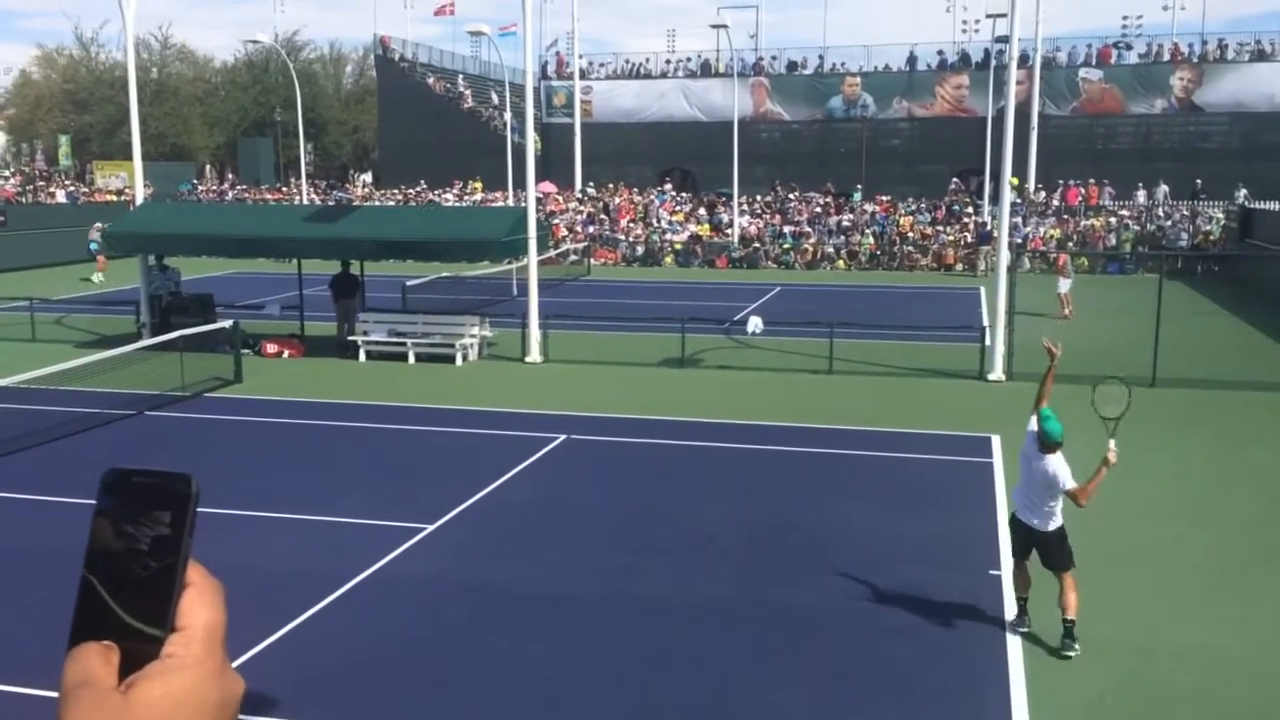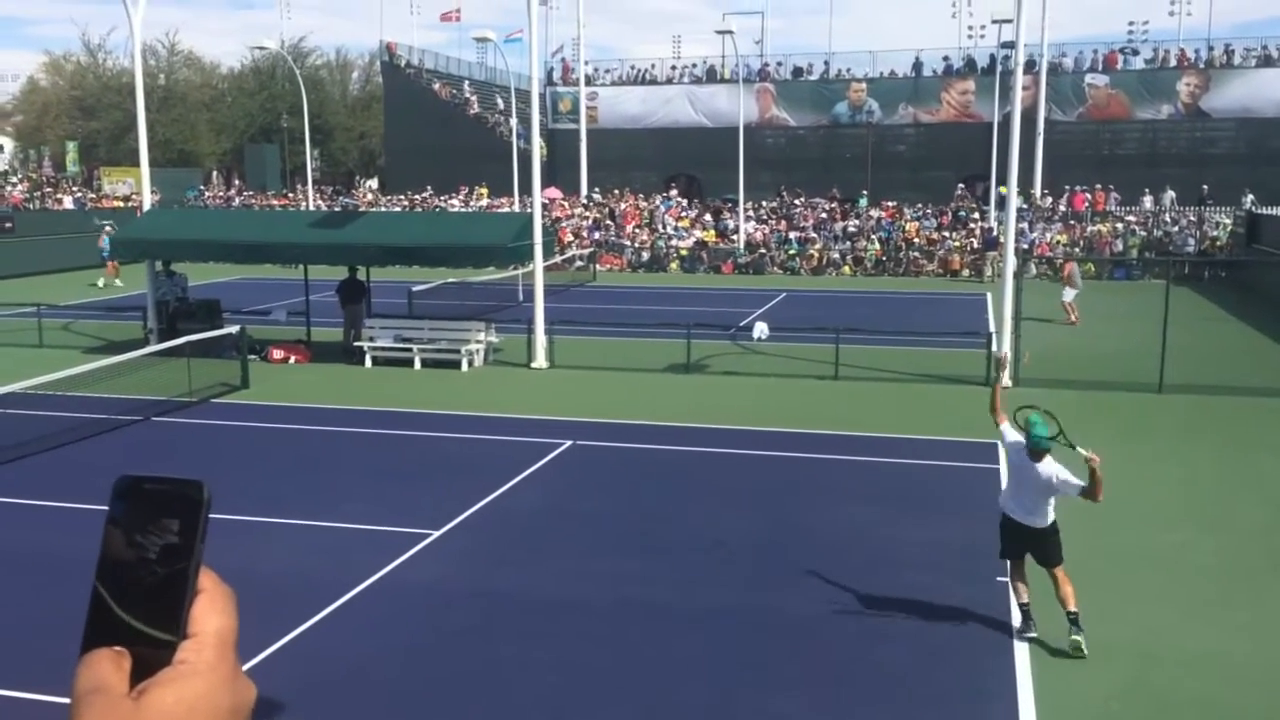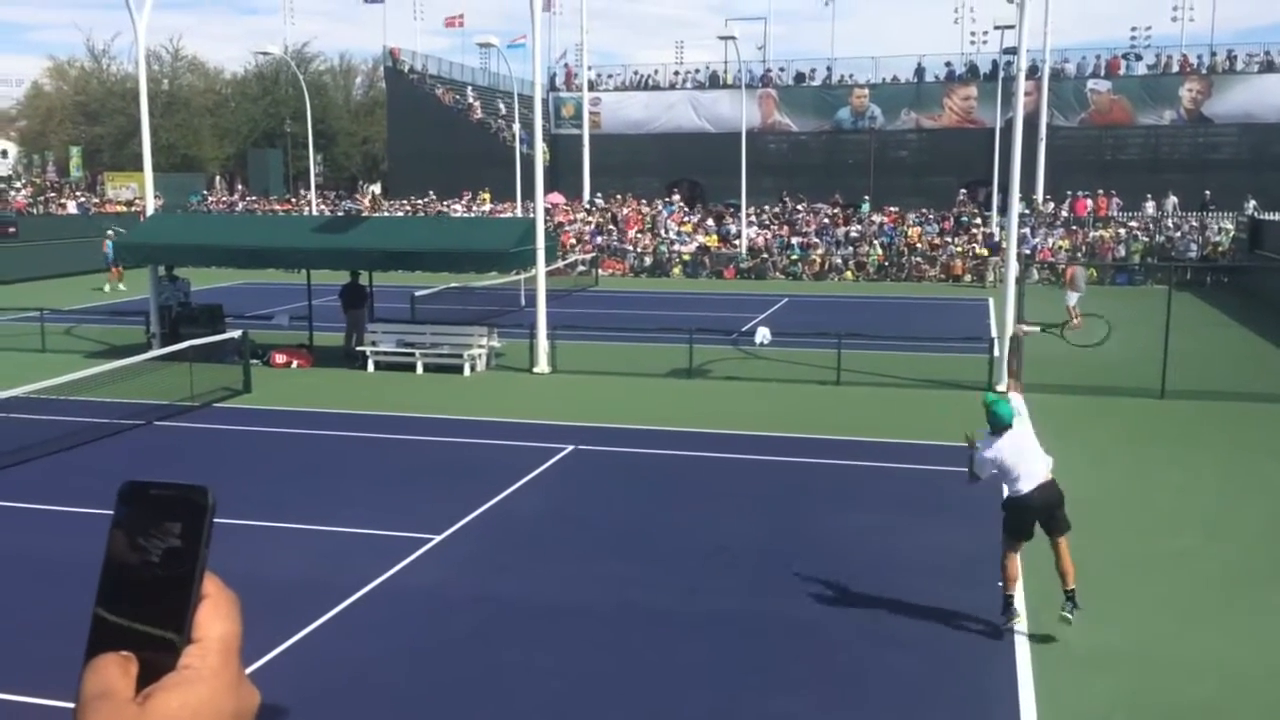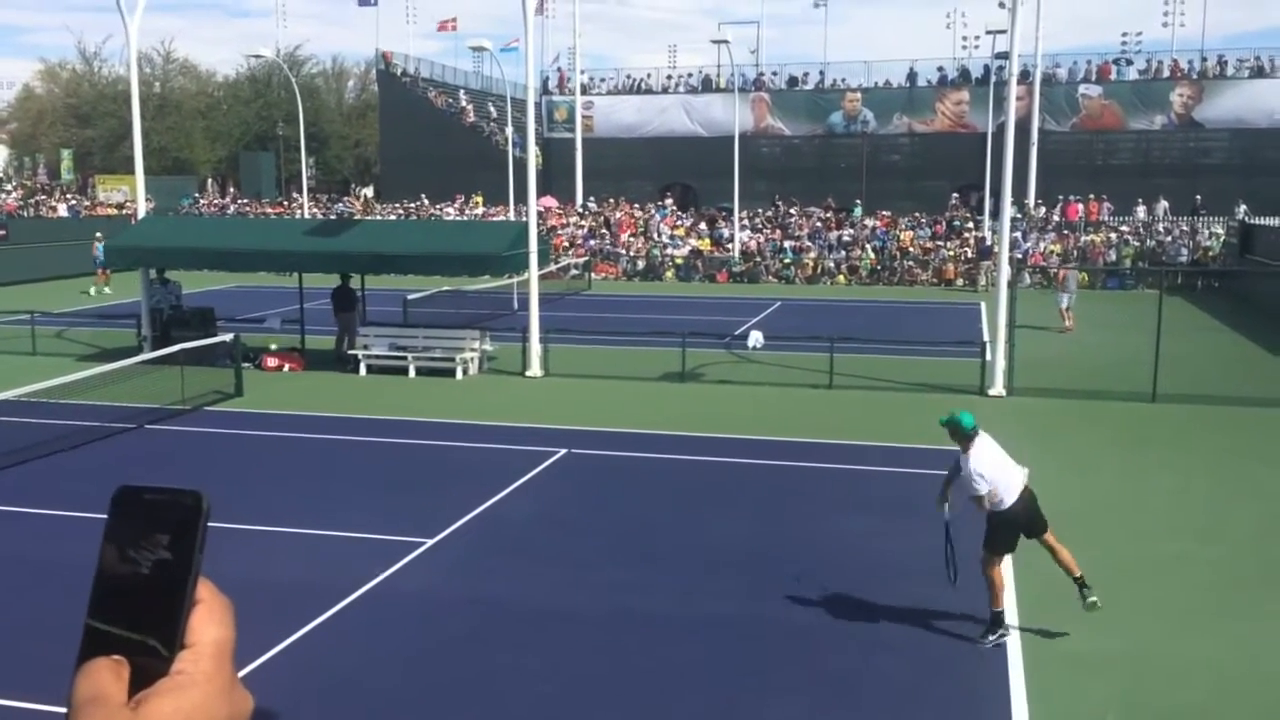
dt=0.2s
person 1, frame 1
left shoulder: (1030, 441)
right shoulder: (1058, 468)
left elbow: (1040, 402)
right elbow: (1080, 499)
left wrist: (1052, 365)
right wrist: (1103, 467)
left hip: (1020, 520)
right hip: (1048, 529)
left knee: (1020, 563)
right knee: (1066, 579)
left ankle: (1022, 616)
right ankle: (1069, 636)
person 1, frame 2
left shoulder: (1015, 447)
right shoulder: (1053, 475)
left elbow: (997, 414)
right elbow: (1093, 496)
left wrist: (1000, 376)
right wrist: (1095, 471)
left hip: (1011, 520)
right hip: (1040, 527)
left knee: (1016, 569)
right knee: (1058, 575)
left ankle: (1027, 621)
right ankle: (1074, 627)
person 1, frame 3
left shoulder: (986, 453)
right shoulder: (1019, 418)
left elbow: (974, 478)
right elbow: (1014, 388)
left wrist: (972, 451)
left hip: (1022, 501)
right hip: (1049, 490)
left knee: (1010, 551)
right knee: (1060, 545)
left ankle: (1009, 607)
right ankle: (1070, 600)
person 1, frame 4
left shoulder: (972, 466)
right shoulder: (978, 437)
left elbow: (987, 505)
right elbow: (959, 466)
left wrist: (976, 501)
right wrist: (946, 486)
left hip: (1007, 511)
right hip: (1024, 495)
left knee: (990, 564)
right knee: (1048, 541)
left ankle: (997, 625)
right ankle: (1085, 590)
